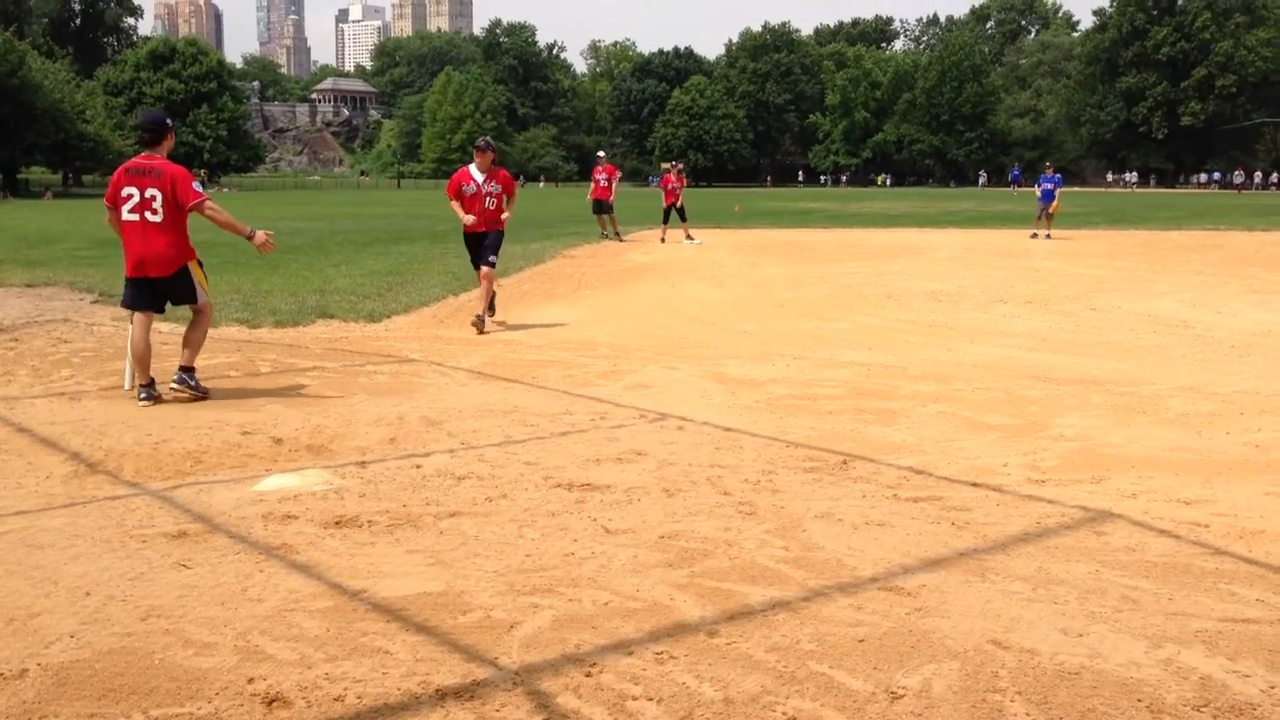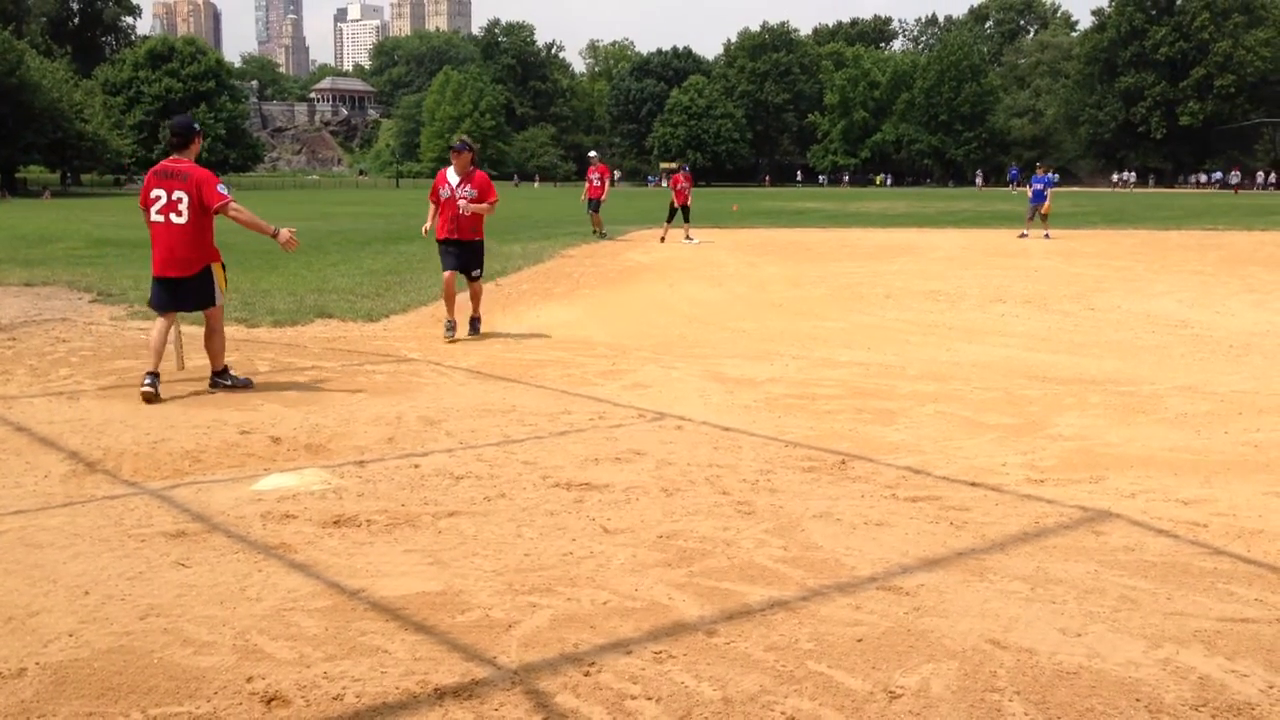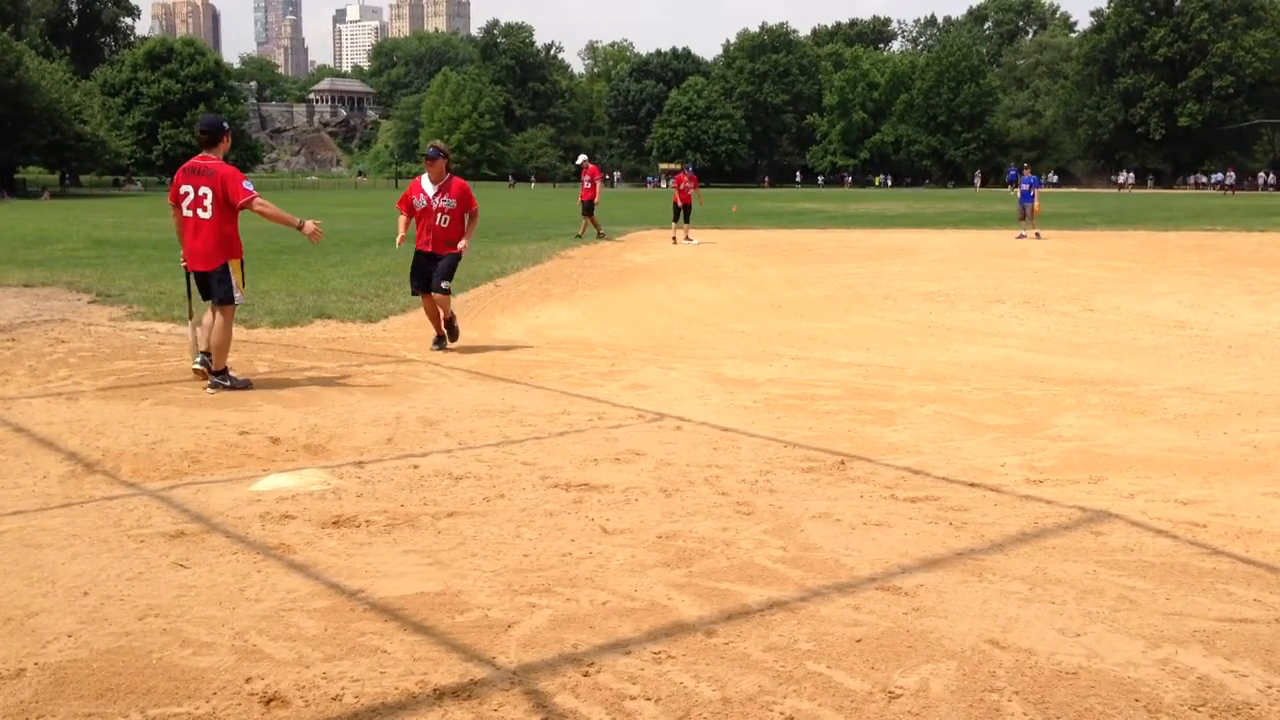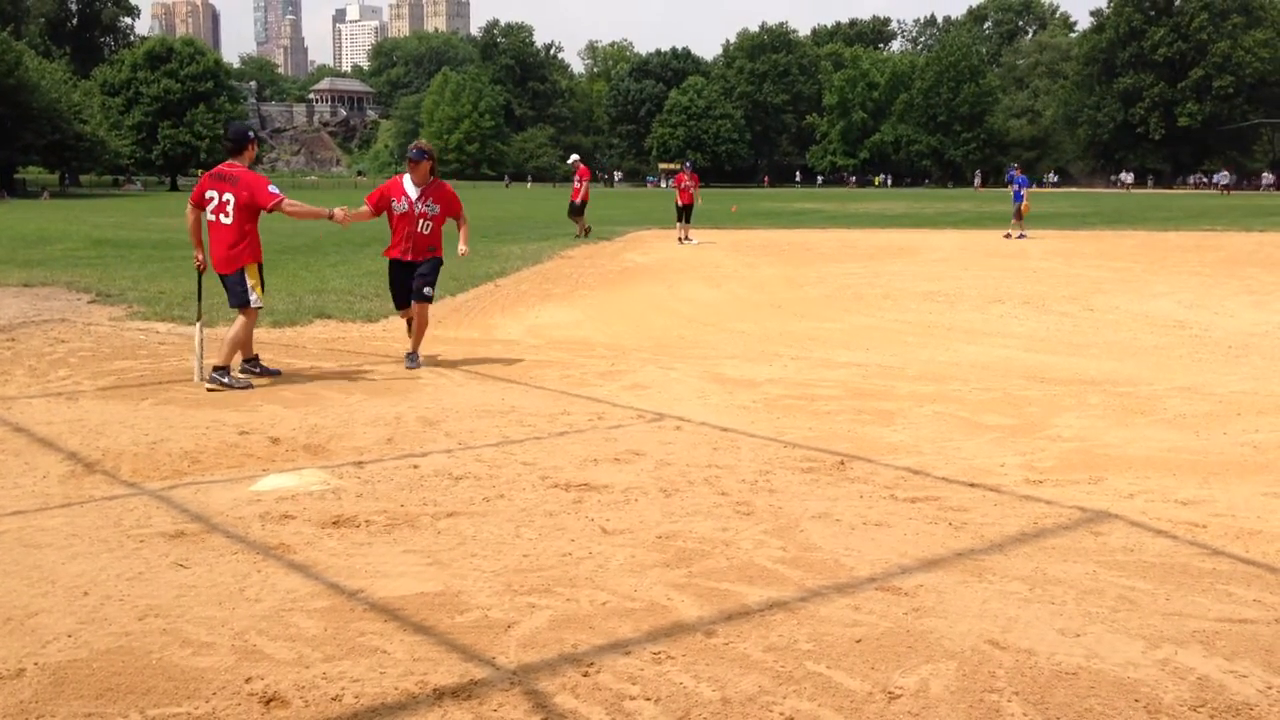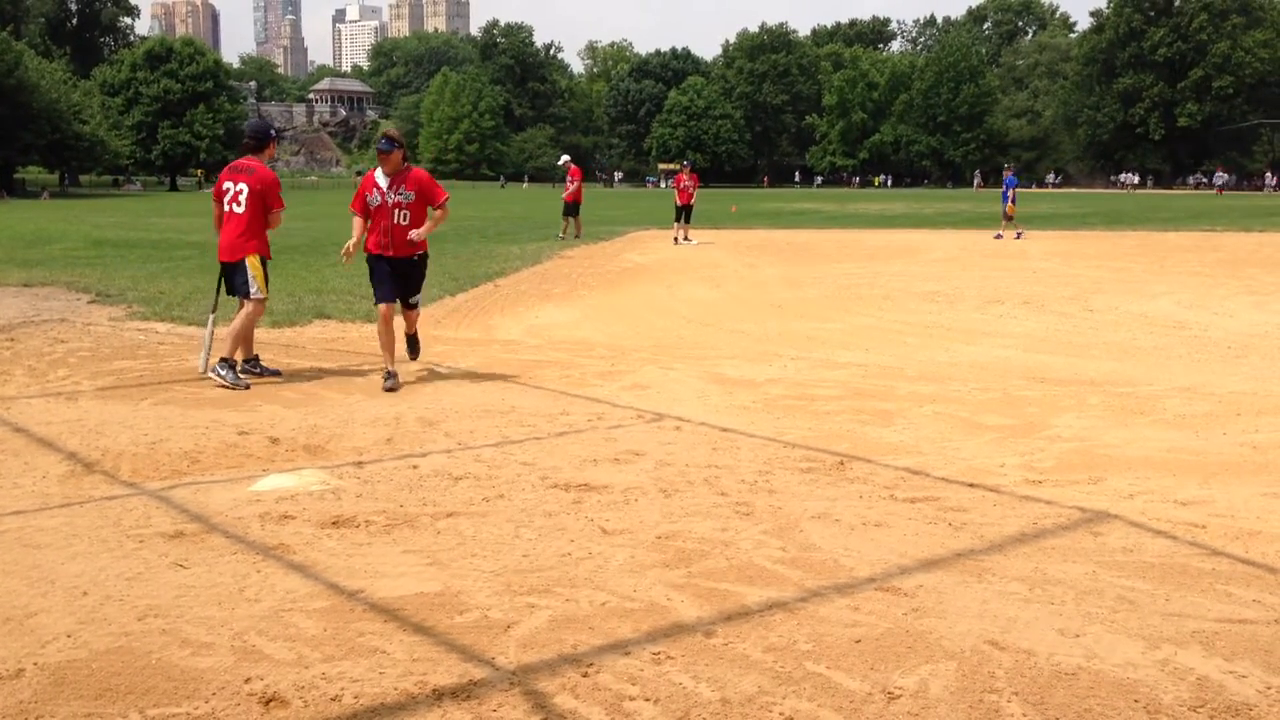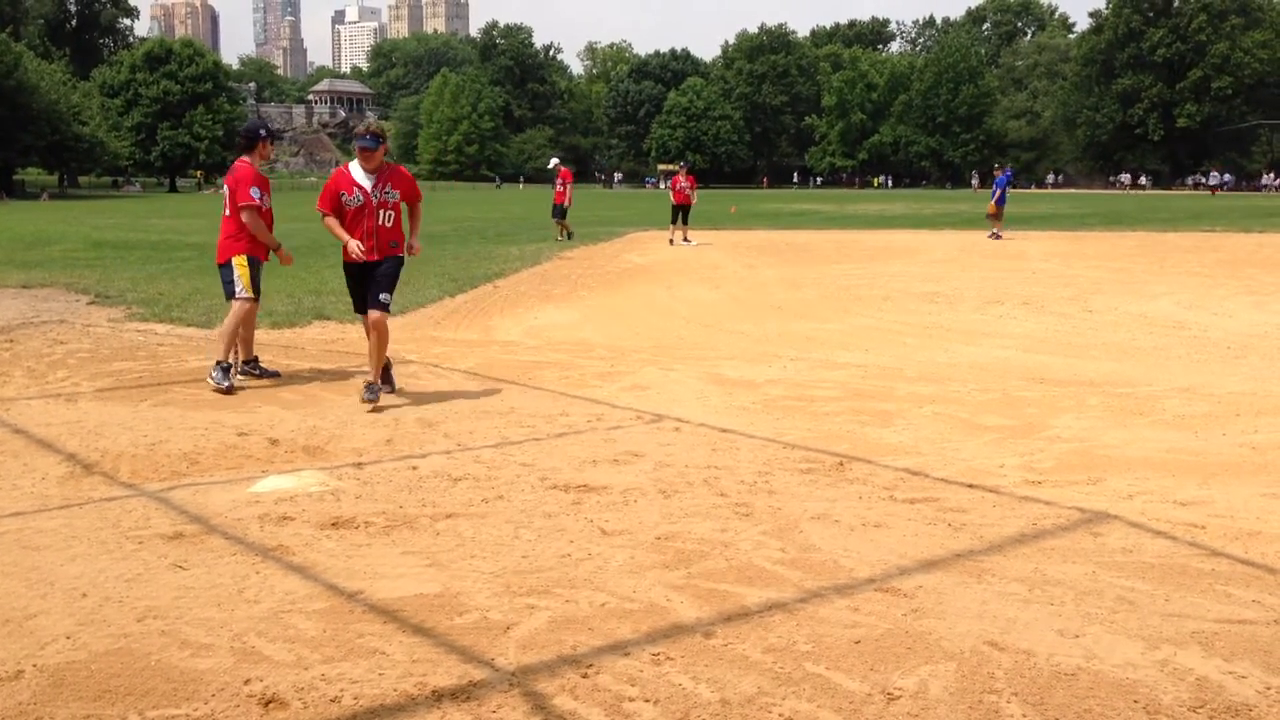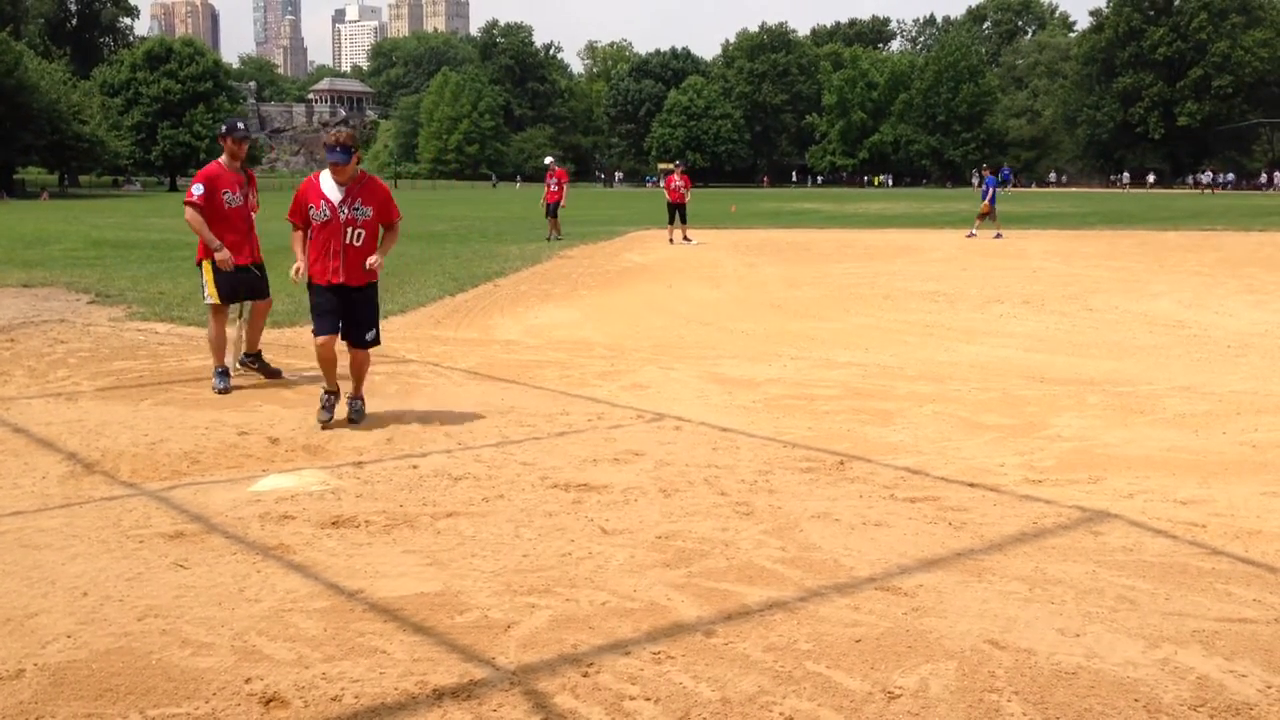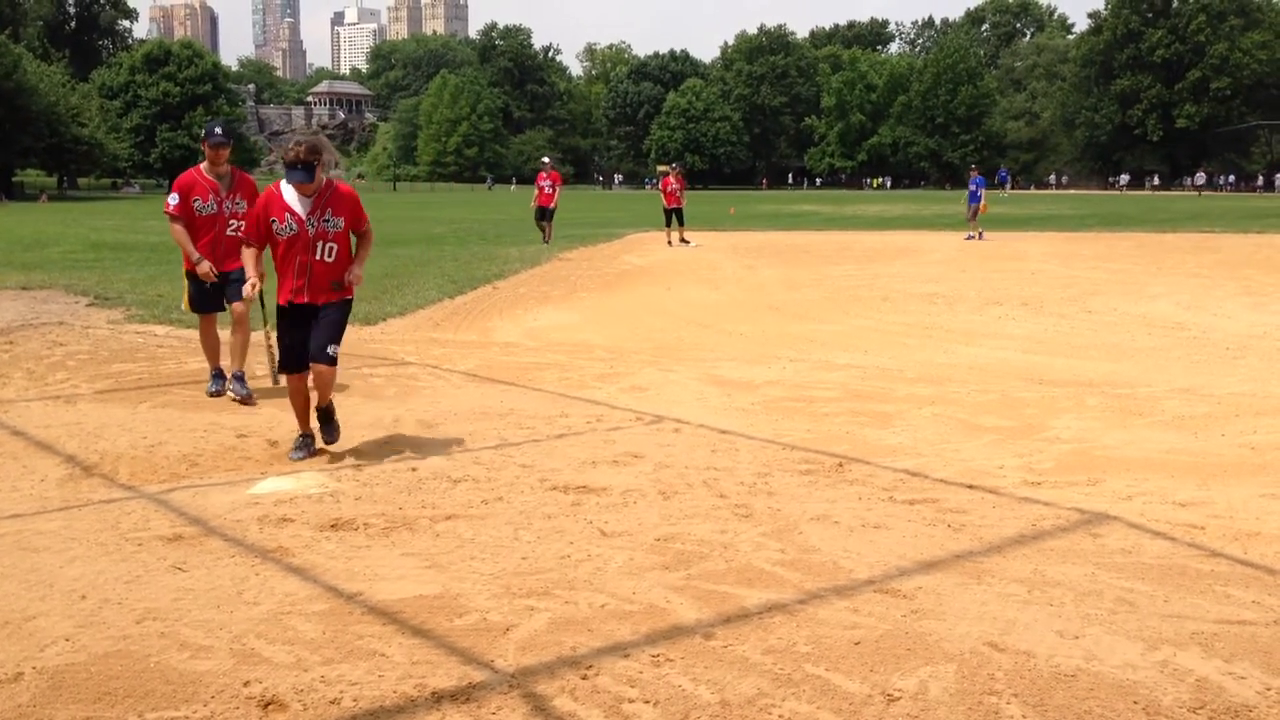
dt=0.3s
person 1, frame 1
left shoulder: (122, 173)
right shoulder: (176, 173)
left elbow: (112, 217)
right elbow: (208, 210)
right wrist: (251, 234)
left hip: (137, 262)
right hip: (174, 259)
left knee: (141, 321)
right knee: (203, 309)
left ankle: (145, 387)
right ankle: (185, 373)
person 1, frame 2
left shoulder: (153, 174)
right shoulder: (201, 176)
left elbow: (147, 216)
right elbow: (233, 210)
right wrist: (274, 232)
left hip: (163, 262)
right hip: (200, 260)
left knee: (164, 317)
right knee: (213, 315)
left ankle: (151, 377)
right ankle: (219, 375)
person 1, frame 3
left shoulder: (183, 172)
right shoulder: (227, 173)
left elbow: (176, 213)
right elbow: (258, 205)
left wrist: (186, 248)
right wrist: (300, 224)
left hip: (196, 255)
right hip: (223, 255)
left knee: (216, 306)
right knee: (225, 312)
left ankle: (205, 357)
right ankle: (219, 375)
person 1, frame 4
left shoulder: (209, 177)
right shoulder: (253, 181)
left elbow: (192, 212)
right elbow: (286, 206)
left wrist: (198, 249)
right wrist: (328, 213)
left hip: (220, 257)
right hip: (243, 258)
left knee: (246, 309)
right knee: (247, 315)
left ankle: (248, 361)
right ankle: (218, 372)
person 1, frame 5
left shoulder: (228, 171)
right shoulder: (267, 176)
left elbow: (217, 209)
right elbow: (275, 220)
left hip: (228, 249)
right hip: (248, 249)
left knee: (247, 305)
right knee: (254, 306)
left ankle: (249, 362)
right ankle: (223, 365)
person 1, frame 6
left shoulder: (244, 171)
right shoulder: (248, 174)
right elbow: (249, 217)
left wrist: (268, 248)
right wrist: (276, 246)
left hip: (250, 252)
right hip: (240, 252)
left knee: (251, 307)
right knee: (241, 306)
left ankle: (247, 363)
right ankle: (220, 368)
person 1, frame 7
left shoulder: (248, 176)
right shoulder: (209, 174)
right elbow: (191, 214)
left wrist: (255, 250)
right wrist: (216, 247)
left hip: (248, 256)
right hip: (218, 258)
left knee: (263, 304)
right knee: (219, 312)
left ankle: (251, 356)
right ankle: (220, 371)
person 1, frame 8
left shoulder: (245, 182)
right shoulder: (186, 182)
right elbow: (176, 225)
right wrist: (196, 259)
left hip: (236, 262)
right hip: (201, 265)
left knee: (240, 313)
right knee: (207, 321)
left ankle: (237, 377)
right ankle: (217, 373)
person 2, frame 1
left shoulder: (502, 175)
right shoulder: (462, 174)
left elbow: (512, 194)
right elbow: (452, 198)
left wrist: (508, 211)
right wrist: (463, 216)
left hip: (494, 230)
right hip: (471, 231)
left knee: (486, 271)
right knee: (481, 272)
left ankle: (481, 315)
right ankle: (490, 294)
person 2, frame 2
left shoulder: (481, 178)
right shoulder: (441, 176)
left elbow: (491, 206)
right elbow: (434, 201)
left wrist: (472, 206)
right wrist: (430, 223)
left hip: (473, 239)
right hip: (447, 238)
left knee: (474, 281)
right knee: (448, 277)
left ankle: (475, 316)
right ankle: (450, 320)
person 2, frame 3
left shoulder: (459, 186)
right shoulder: (415, 185)
left elbow: (473, 213)
right elbow: (404, 212)
left wrist: (466, 238)
right wrist: (402, 233)
left hip: (449, 251)
right hip: (424, 251)
left knee: (439, 295)
right knee: (426, 298)
left ankle: (449, 317)
right ankle: (440, 334)
person 2, frame 4
left shoulder: (443, 190)
right shoulder: (393, 186)
left elbow: (460, 217)
right elbow: (371, 208)
left wrist: (463, 242)
right wrist: (351, 216)
left hip: (429, 259)
right hip: (399, 258)
left knee: (422, 305)
right knee: (403, 309)
left ankle: (414, 351)
right ankle: (412, 317)
person 2, frame 5
left shoulder: (419, 177)
right shoulder: (369, 180)
left elbow: (442, 208)
right elbow: (360, 214)
left wrist: (424, 229)
right wrist: (354, 239)
left hip: (413, 255)
right hip: (379, 256)
left knee: (410, 309)
right knee: (384, 310)
left ankle: (411, 332)
right ankle: (390, 371)
person 2, frame 6
left shoulder: (399, 176)
right shoulder: (340, 178)
left elbow: (416, 203)
right elbow: (327, 214)
left wrist: (413, 236)
right wrist: (347, 240)
left hip: (389, 258)
right hip: (356, 260)
left knee: (377, 317)
right knee: (369, 320)
left ankle: (373, 381)
right ankle: (385, 368)
person 2, frame 7
left shoulder: (375, 188)
right shoulder: (310, 187)
left elbow: (392, 226)
right elbow: (299, 227)
left wrist: (381, 254)
right wrist: (300, 259)
left hip: (362, 282)
right hip: (322, 281)
left knee: (360, 348)
right knee: (324, 342)
left ankle: (356, 397)
right ankle: (331, 391)
person 2, frame 8
left shoulder: (345, 196)
right shoulder: (270, 199)
left elbow: (365, 232)
right elbow: (251, 242)
left wrist: (358, 265)
right wrist: (252, 275)
left hip: (333, 298)
right hip: (289, 300)
left knee: (322, 367)
right knee: (295, 374)
left ankle: (324, 405)
right ankle: (304, 432)
